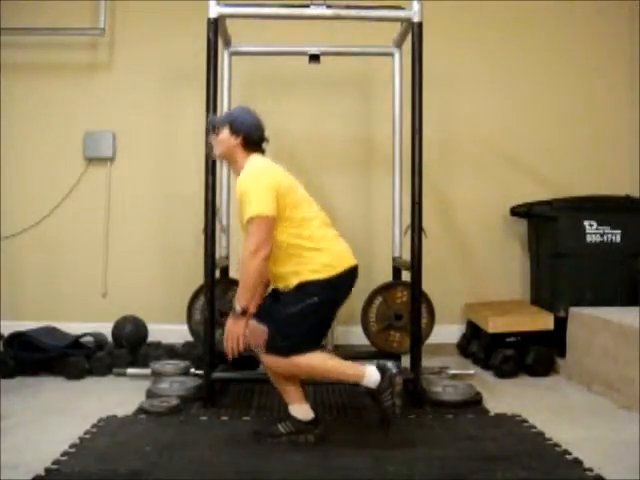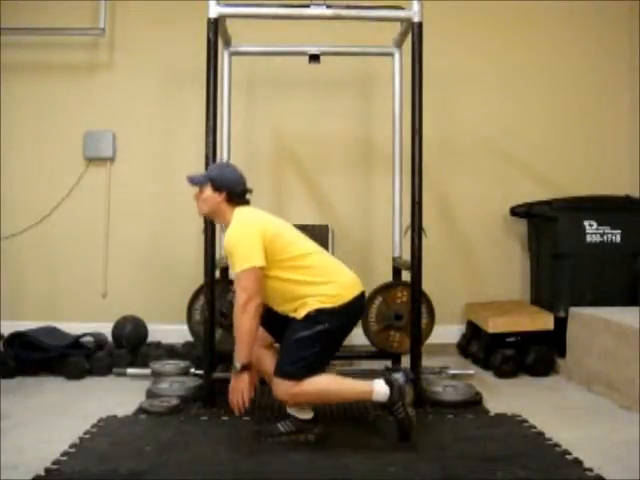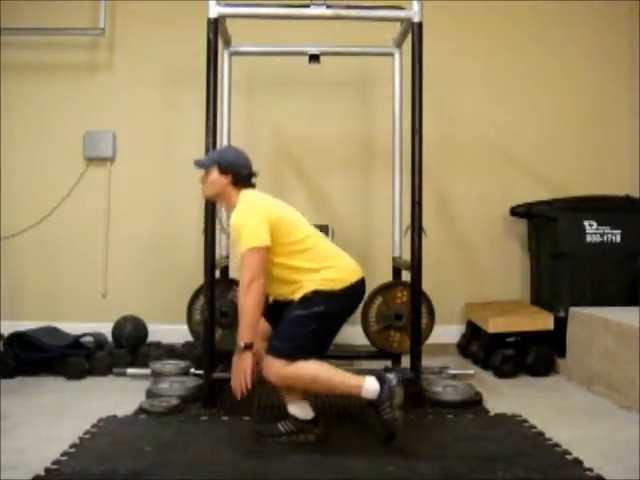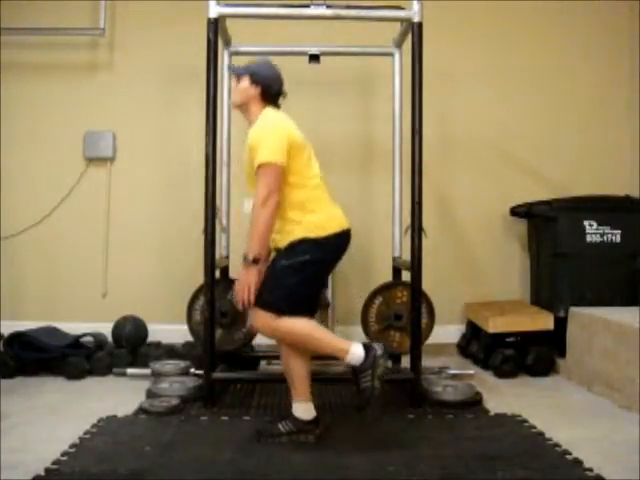
dt=0.4s
person 1, frame 1
left shoulder: (254, 176)
right shoulder: (258, 171)
left elbow: (258, 250)
right elbow: (262, 250)
left wrist: (238, 312)
right wrist: (251, 306)
left hip: (323, 272)
right hip: (312, 270)
left knee: (279, 357)
right knee: (258, 335)
left ankle: (374, 377)
right ankle: (302, 418)
person 1, frame 2
left shoulder: (241, 231)
right shoulder: (248, 221)
left elbow: (247, 304)
right elbow: (256, 299)
left wrist: (240, 369)
right wrist: (247, 362)
left hip: (333, 300)
right hip: (321, 295)
left knee: (287, 387)
right knee: (253, 339)
left ankle: (386, 389)
right ankle: (302, 417)
person 1, frame 3
left shoulder: (246, 213)
right shoulder: (252, 206)
left elbow: (253, 283)
right elbow: (257, 282)
left wrist: (243, 350)
right wrist: (248, 344)
left hip: (333, 285)
right hip: (322, 282)
left knee: (278, 368)
right knee: (257, 335)
left ankle: (375, 388)
right ankle: (302, 417)
person 1, frame 4
left shoulder: (267, 127)
right shoulder: (269, 127)
left elbow: (267, 200)
right elbow: (273, 202)
left wrist: (251, 261)
right wrist: (263, 261)
left hip: (316, 235)
right hip: (312, 234)
left knee: (265, 317)
right knee: (284, 321)
left ankle: (360, 356)
right ankle: (304, 417)
